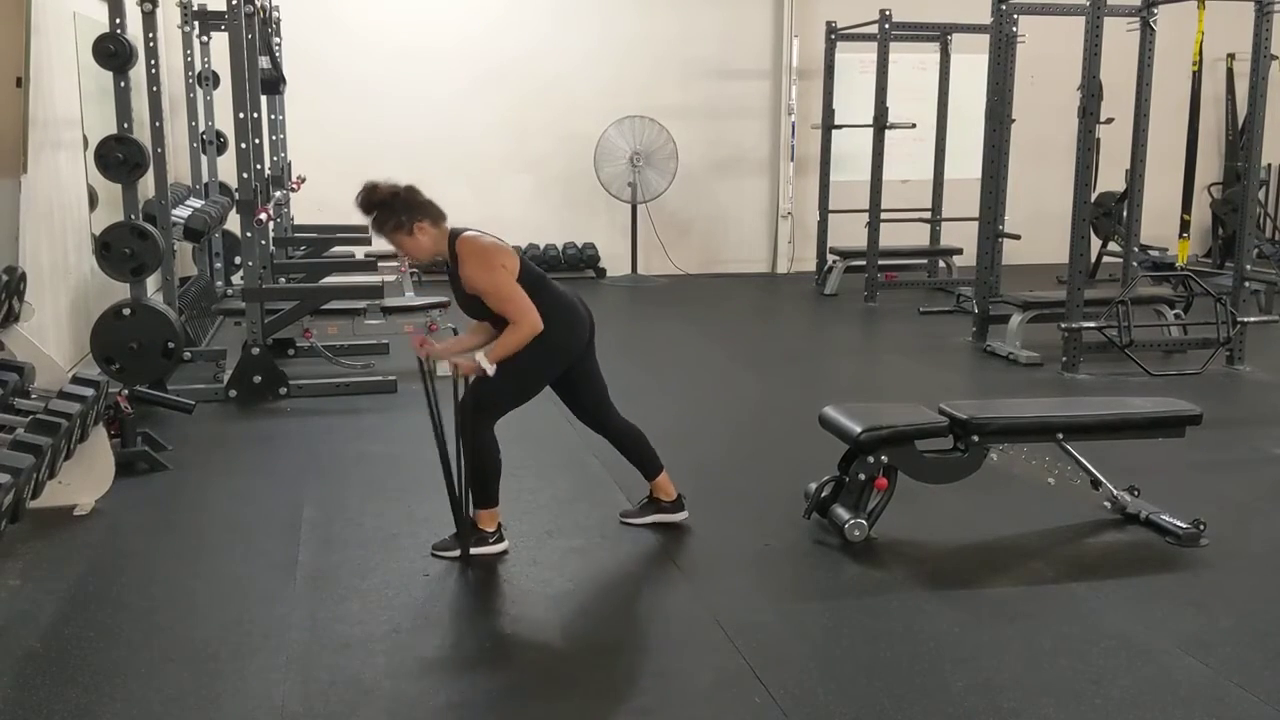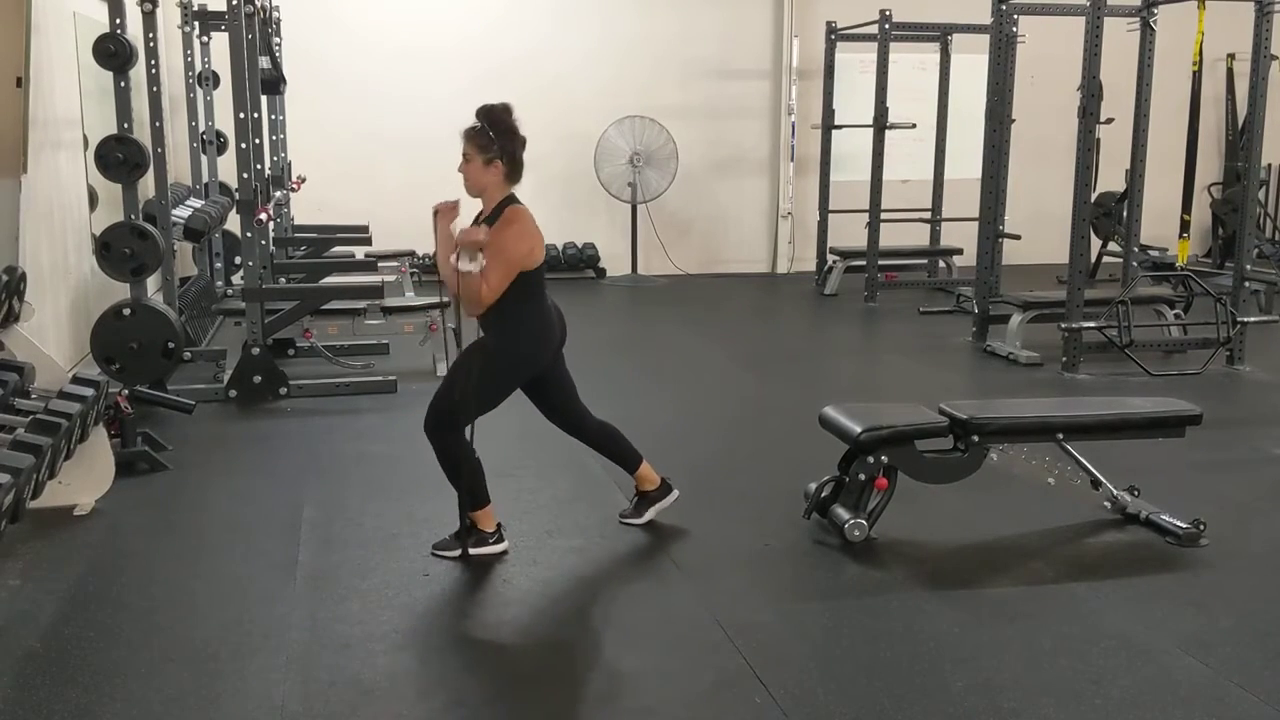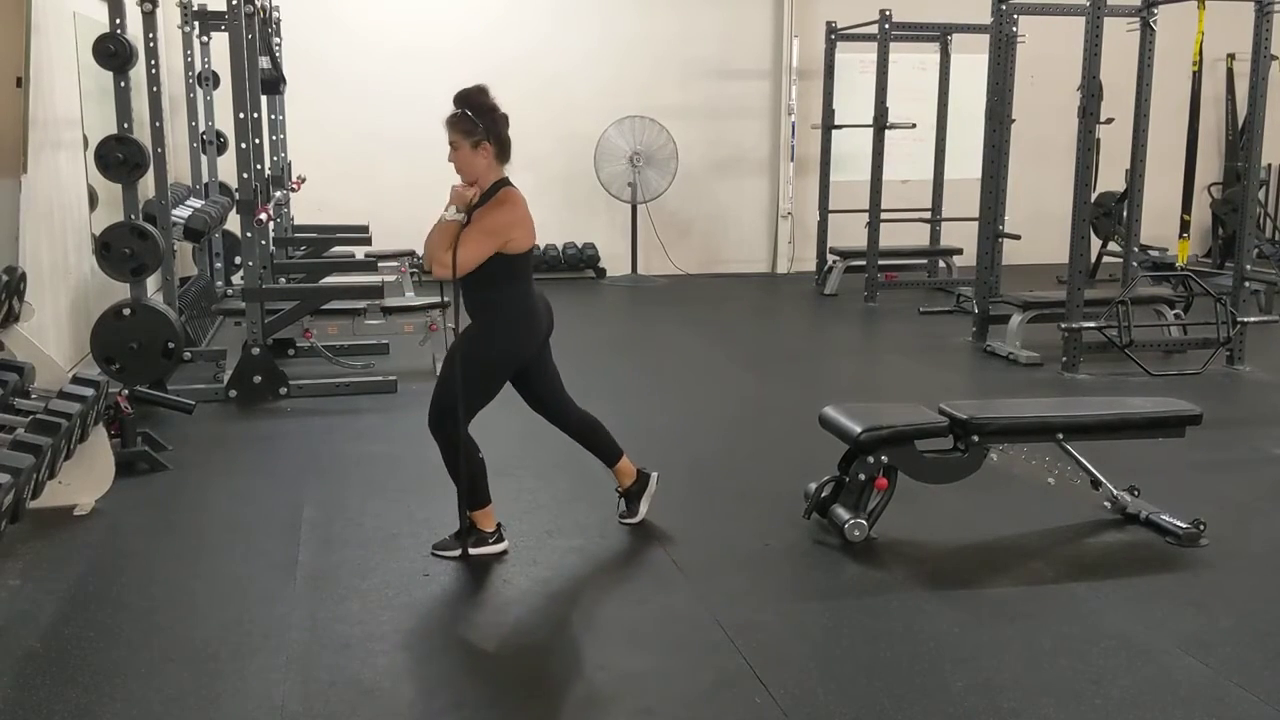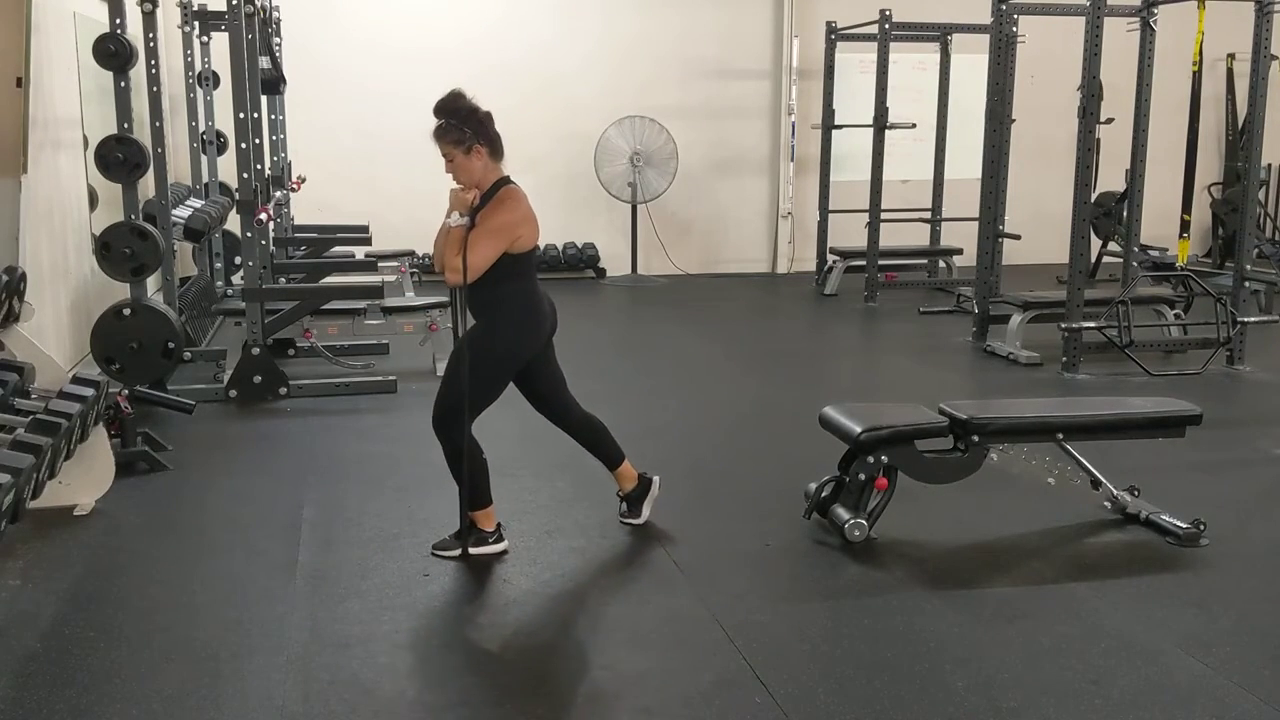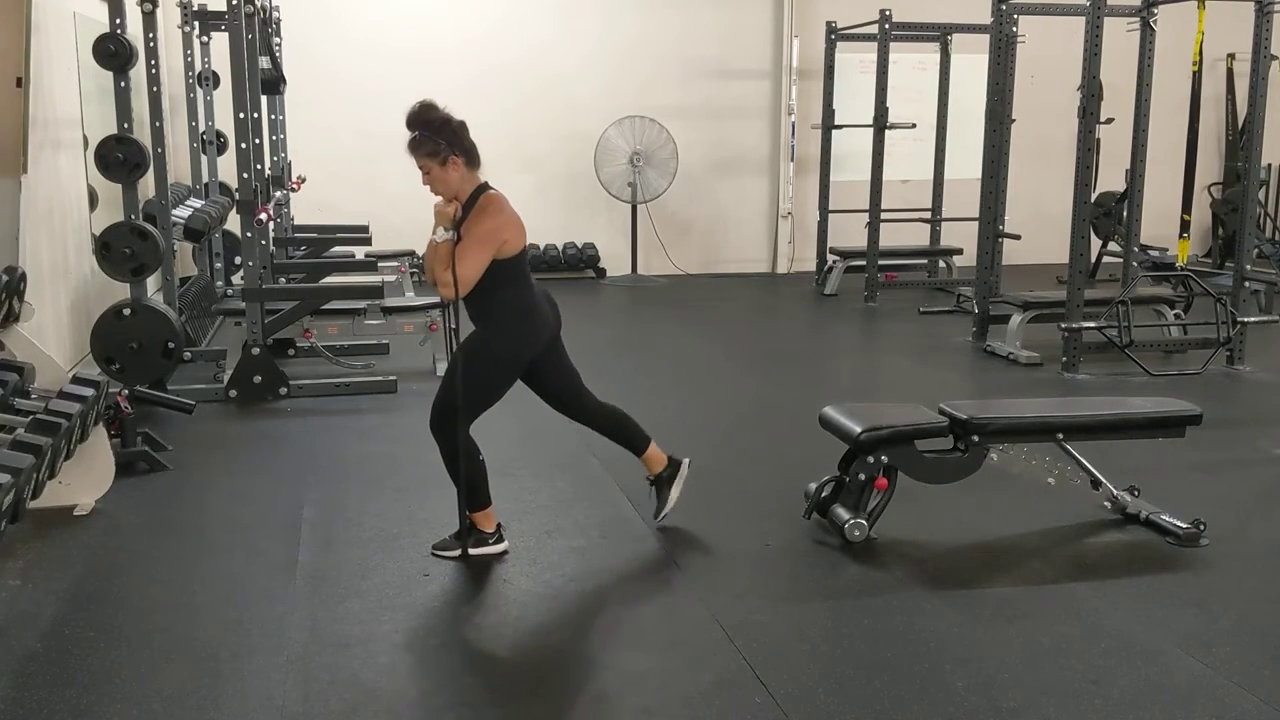
dt=0.5s
person 1, frame 1
left shoulder: (473, 260)
right shoulder: (460, 249)
left elbow: (529, 322)
right elbow: (496, 322)
left wrist: (481, 361)
right wrist: (447, 348)
left hip: (557, 333)
right hip: (572, 324)
left knee: (475, 415)
right knee: (600, 415)
left ankle: (487, 531)
right ankle: (667, 497)
person 1, frame 2
left shoulder: (511, 227)
right shoulder: (489, 215)
left elbow: (474, 302)
right elbow: (456, 285)
left wrist: (470, 254)
right wrist: (444, 233)
left hip: (517, 342)
right hip: (535, 333)
left knee: (441, 424)
right knee: (573, 417)
left ankle: (485, 531)
right ankle: (653, 485)
person 1, frame 3
left shoulder: (503, 209)
right shoulder: (483, 198)
left elbow: (442, 266)
right elbow: (432, 256)
left wrist: (454, 212)
right wrist: (455, 210)
left hip: (502, 331)
right hip: (521, 323)
left knee: (446, 421)
right knee: (558, 407)
left ankle: (484, 532)
right ankle: (633, 480)
person 1, frame 4
left shoulder: (506, 207)
right shoulder: (482, 198)
left elbow: (456, 272)
right elbow: (442, 261)
left wrist: (457, 215)
right wrist: (456, 214)
left hip: (507, 330)
right hip: (525, 322)
left knee: (450, 422)
right knee: (562, 408)
left ankle: (485, 532)
right ankle: (634, 485)
person 1, frame 5
left shoulder: (488, 214)
right shoulder: (467, 205)
left elbow: (450, 286)
right elbow: (433, 273)
left wrist: (444, 229)
right wrist: (442, 228)
left hip: (509, 334)
right hip: (530, 321)
left knee: (447, 423)
right knee: (578, 402)
left ankle: (485, 531)
right ankle: (664, 467)
